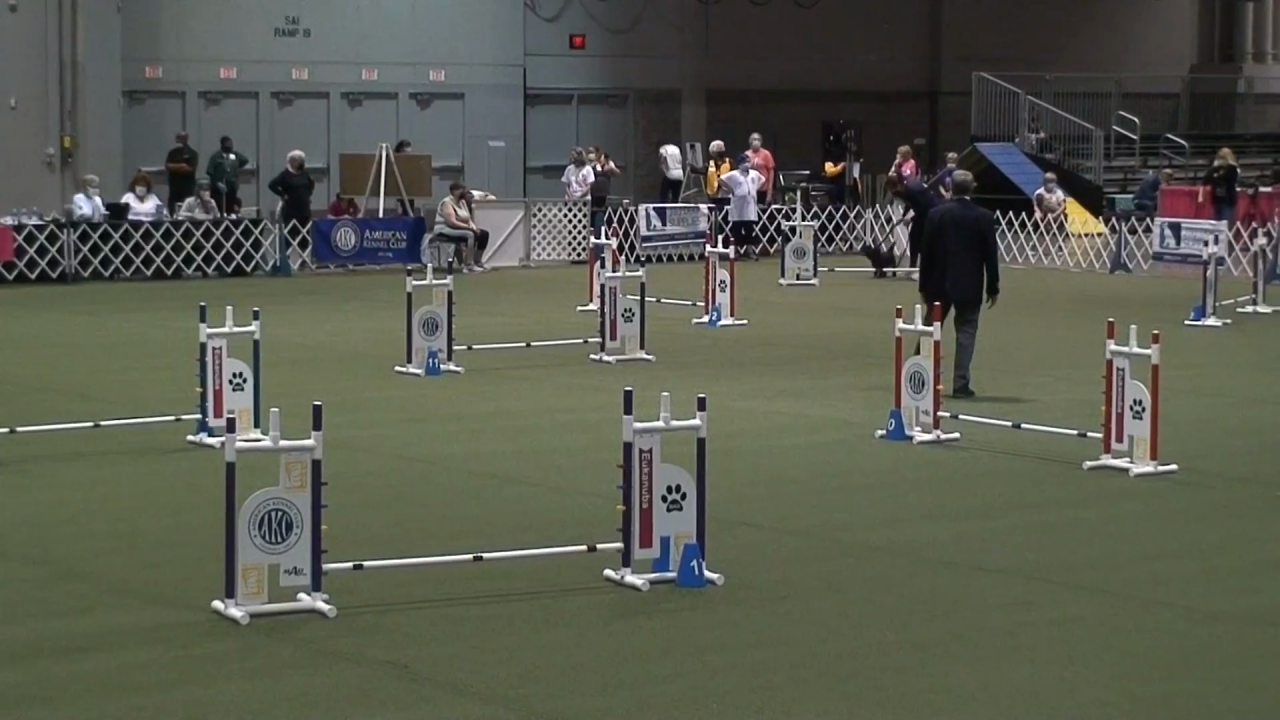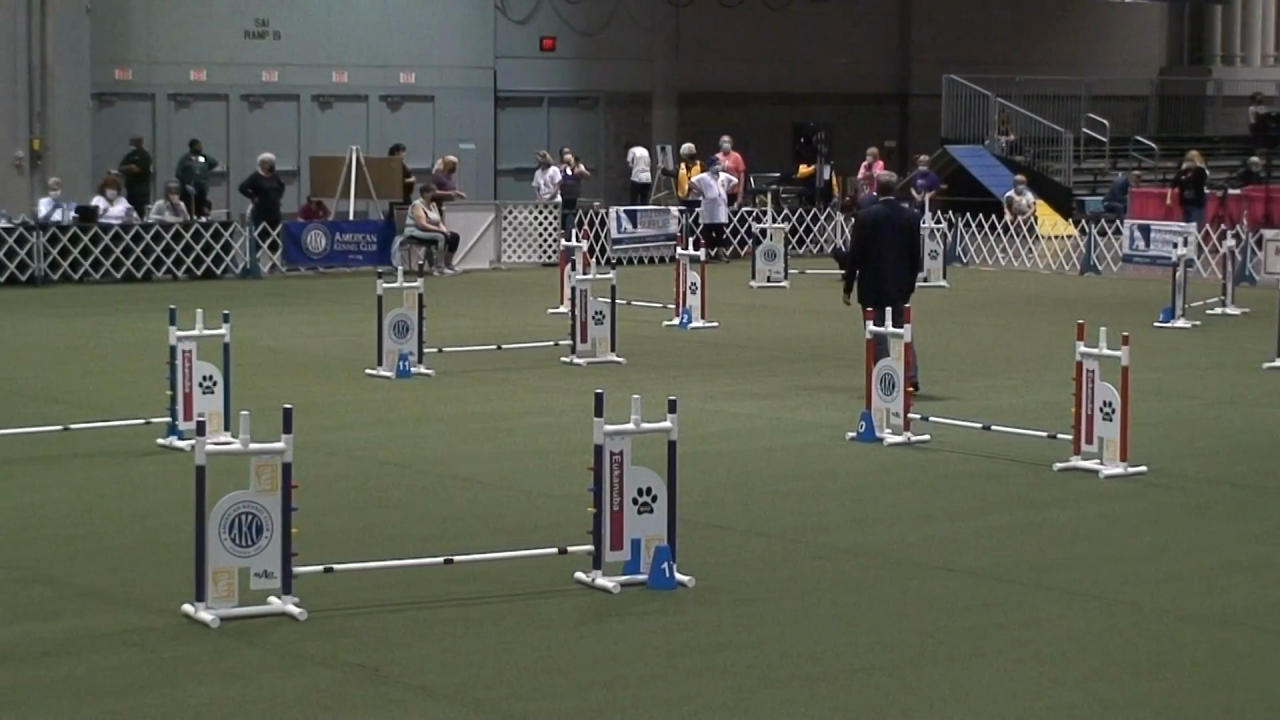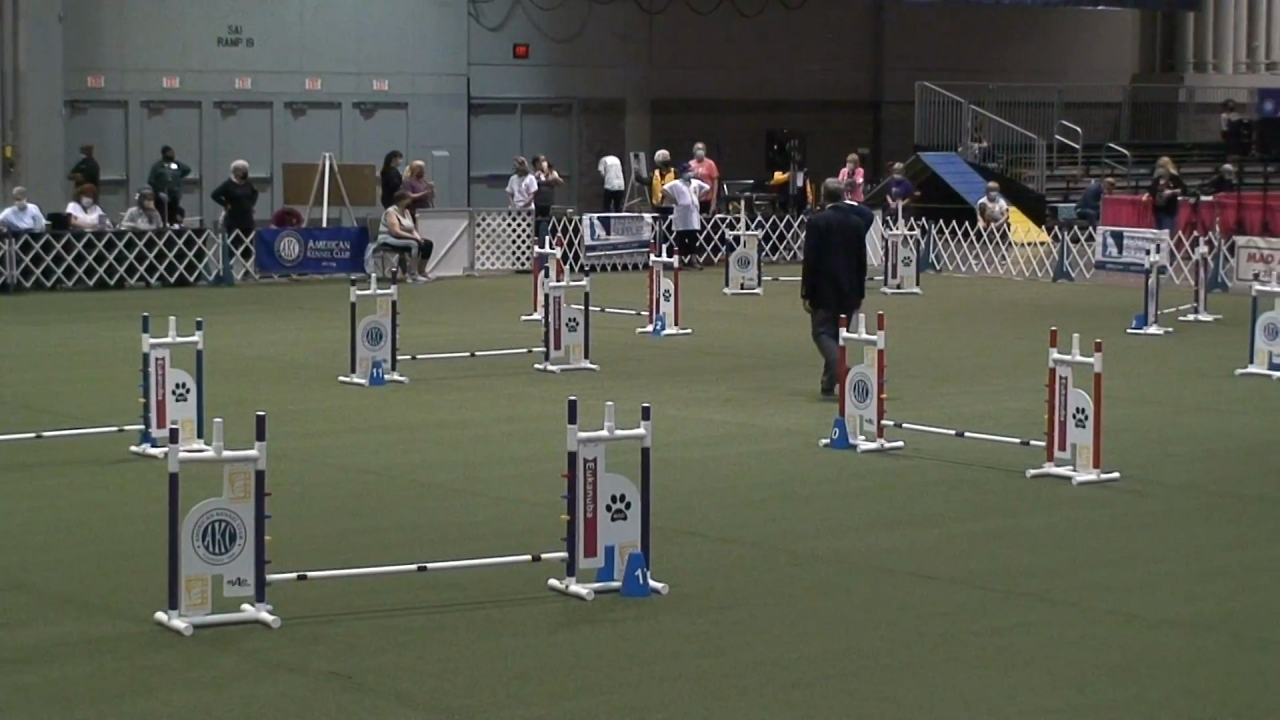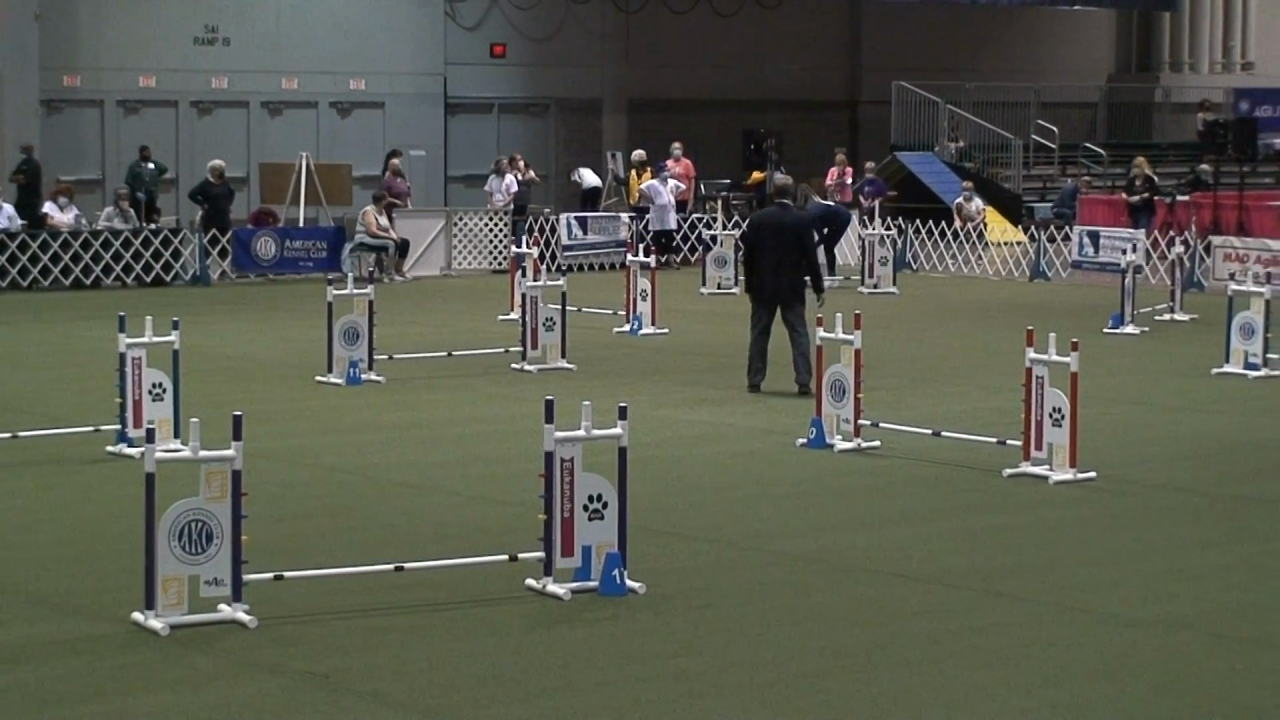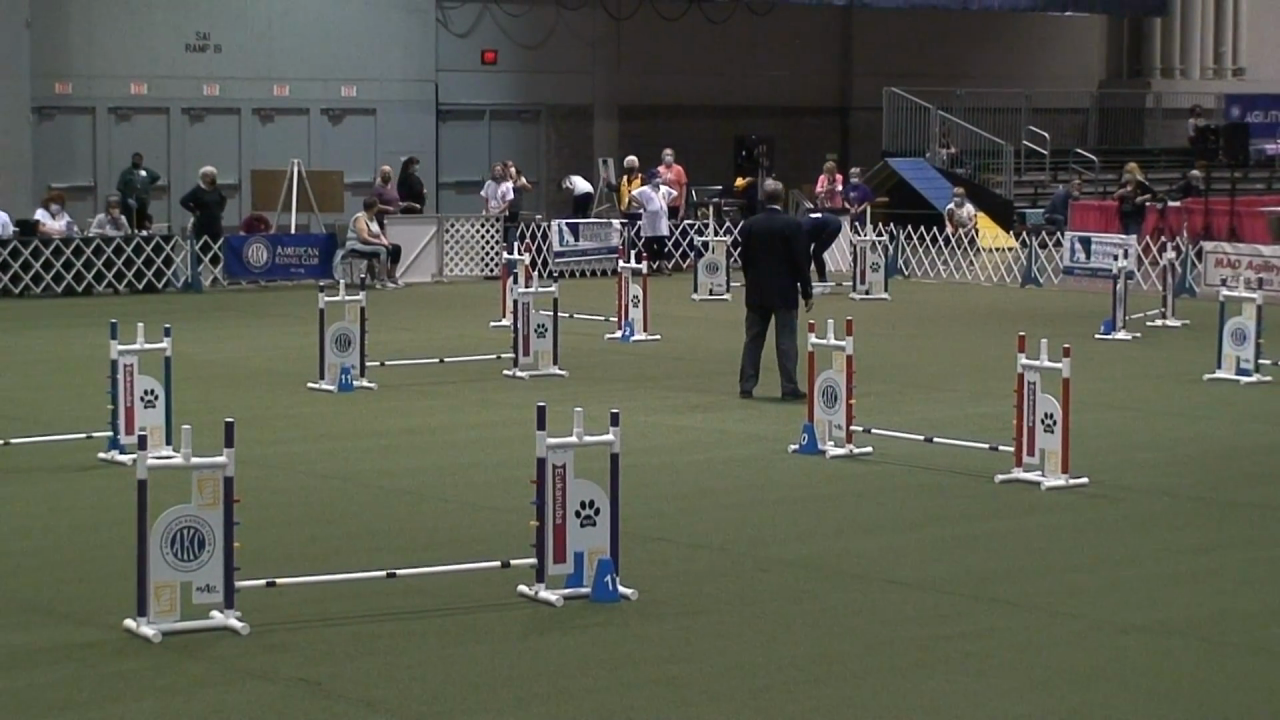
dt=0.7s
person 1, frame 1
left shoulder: (936, 214)
right shoulder: (984, 216)
left elbow: (926, 253)
right elbow: (991, 255)
left wrist: (923, 285)
right wrist: (993, 287)
left hip: (939, 285)
right hip: (969, 286)
right knee: (966, 332)
right ankle: (961, 384)
person 1, frame 2
left shoulder: (865, 217)
right shoulder: (911, 217)
left elbow: (854, 256)
right elbow: (916, 256)
left wrist: (847, 288)
right wrist: (910, 285)
left hip: (872, 287)
right hip: (899, 288)
left knee: (878, 333)
right knee: (901, 330)
right ankle: (910, 374)
person 1, frame 3
left shoulder: (817, 221)
right shoulder: (857, 222)
left elbow: (810, 260)
right elbow: (861, 260)
left wrist: (806, 292)
right wrist: (859, 293)
left hip: (823, 290)
right hip: (848, 291)
left knee: (822, 333)
right knee: (838, 336)
right ankle: (829, 383)
person 1, frame 4
left shoulder: (757, 218)
right shoulder: (802, 220)
left elbow: (748, 254)
right elbow: (810, 256)
left wrist: (750, 286)
right wrist: (818, 287)
left hip: (763, 286)
right hip: (792, 287)
left knee: (759, 334)
right knee: (799, 333)
left ankle: (754, 381)
right ankle: (803, 381)
person 1, frame 5
left shoulder: (749, 225)
right shoulder: (792, 224)
left elbow: (744, 260)
right elbow: (800, 261)
right wrist: (807, 292)
left hip: (757, 292)
right hip: (785, 292)
left knee: (753, 339)
right knee: (786, 341)
left ankle: (746, 386)
right ankle: (789, 388)
